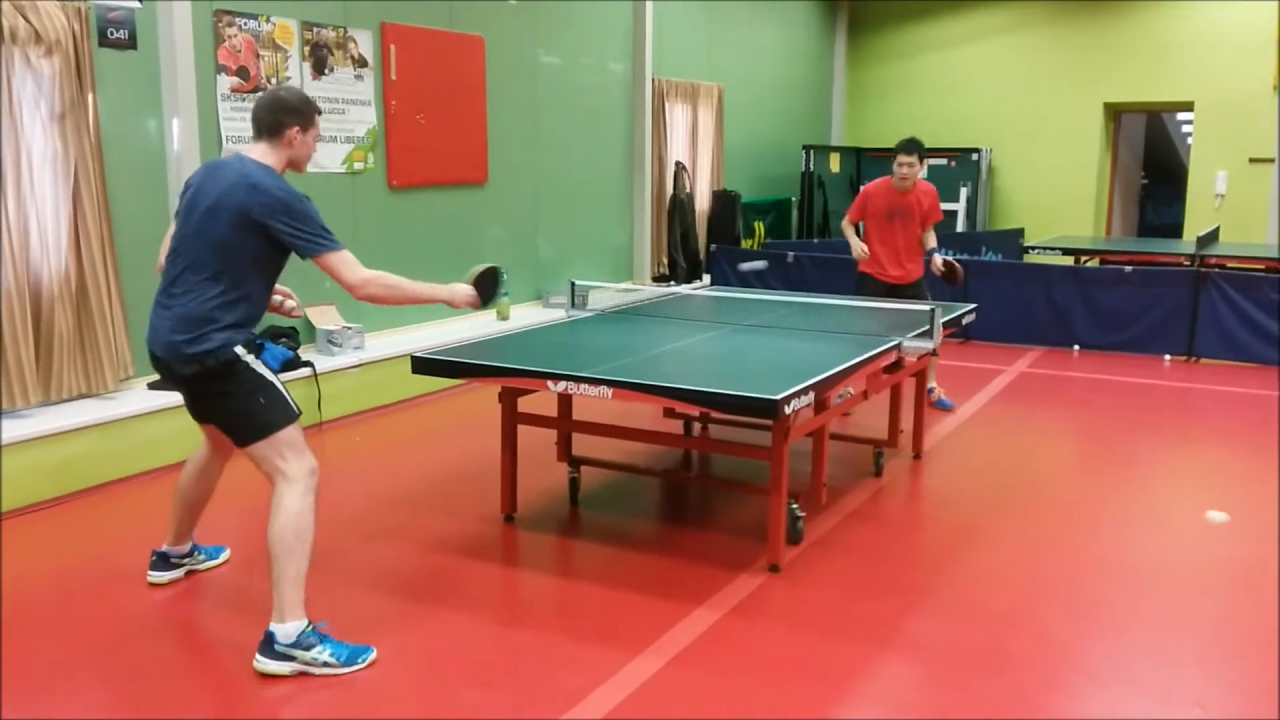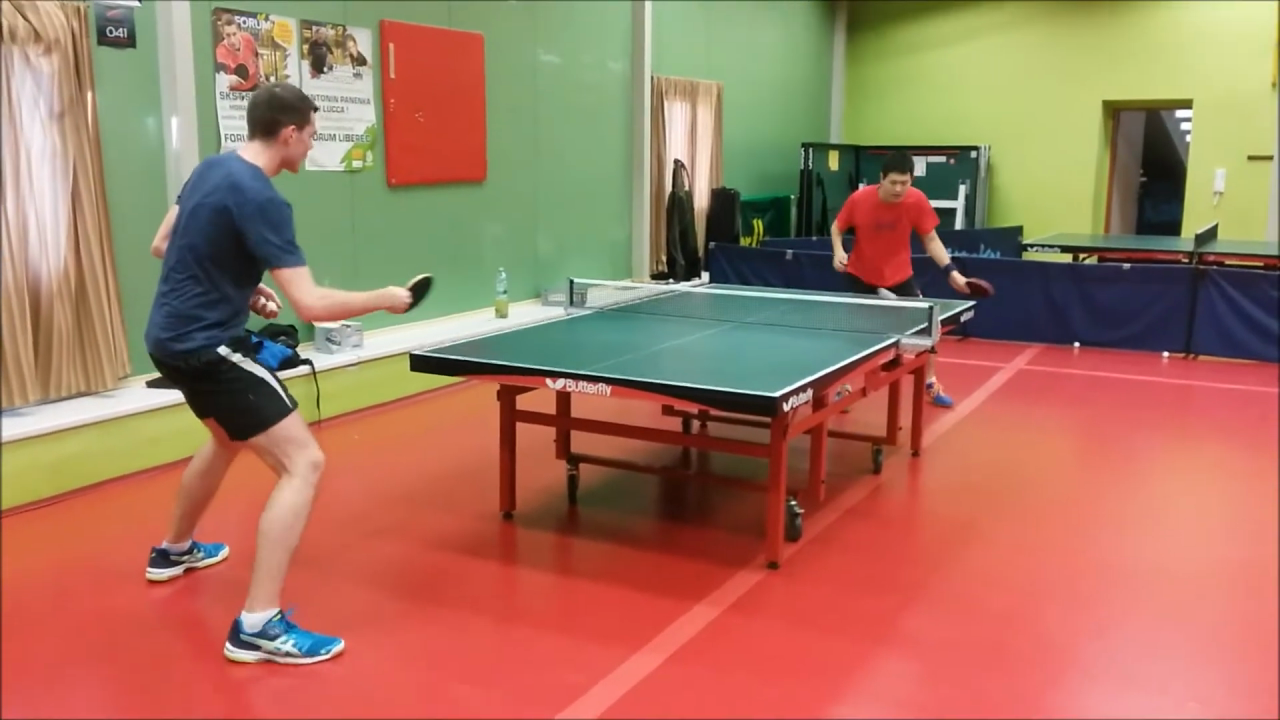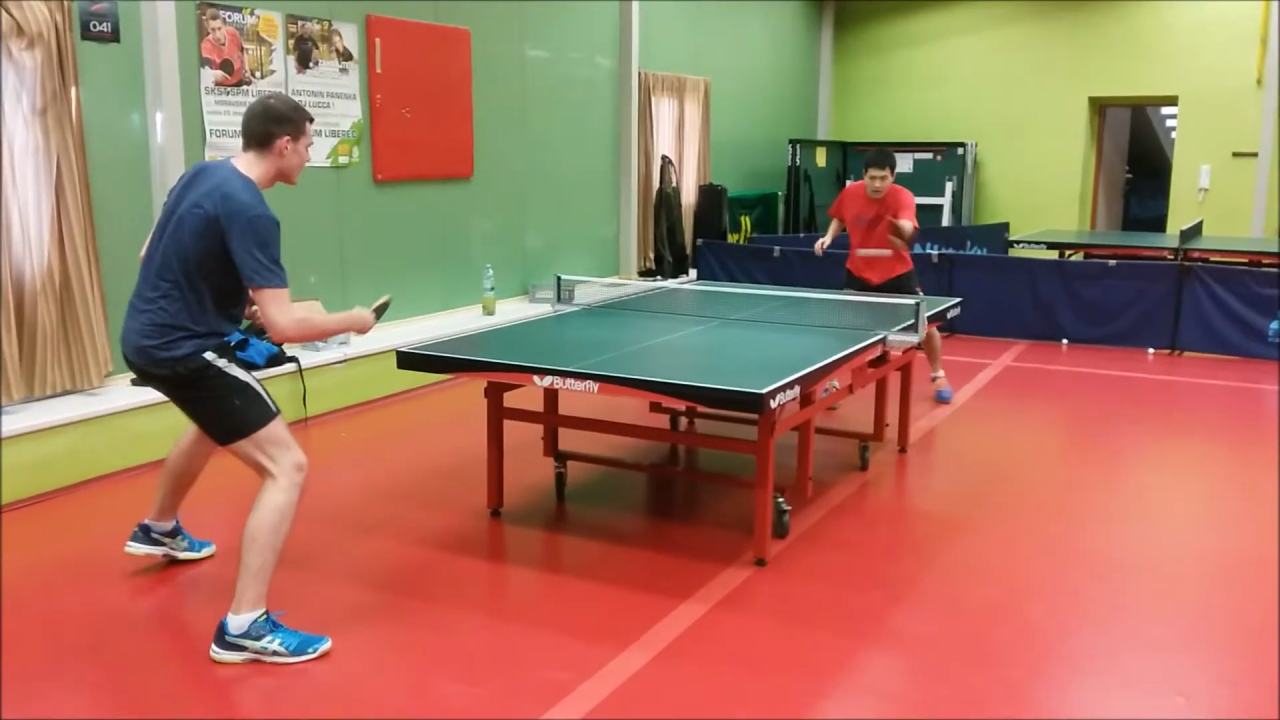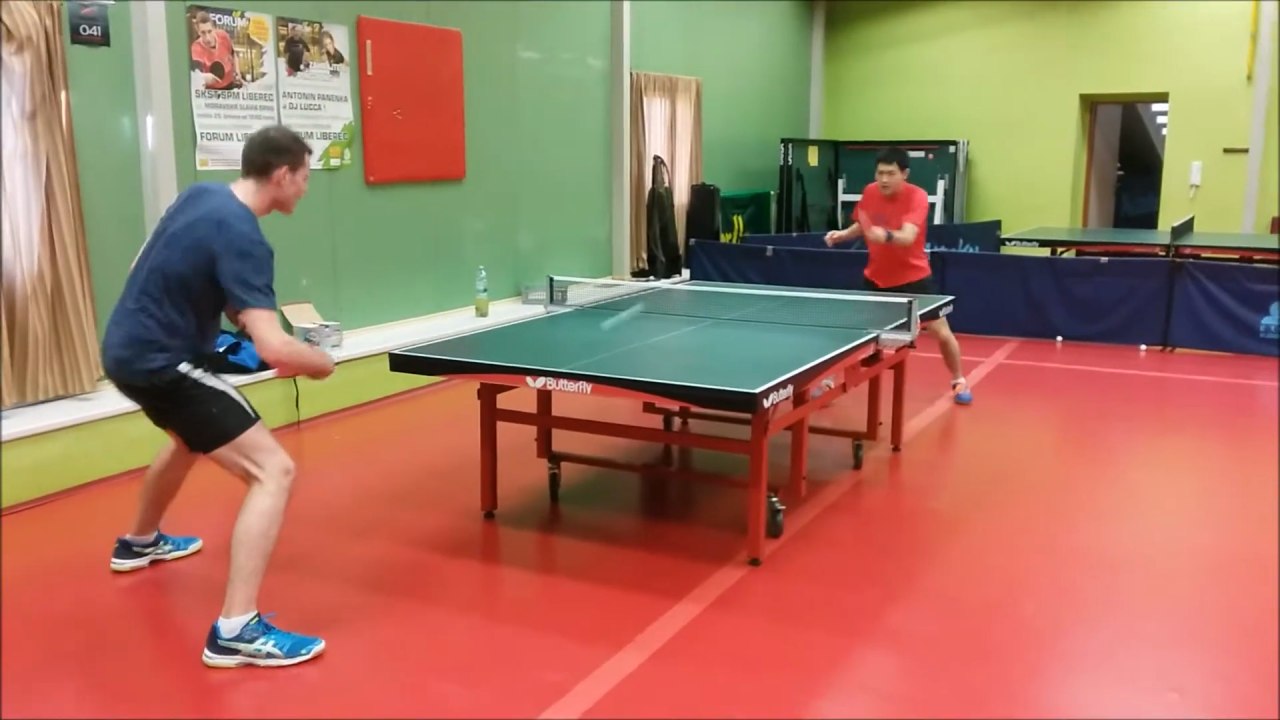
dt=0.2s
person 1, frame 1
left shoulder: (208, 173)
right shoulder: (276, 197)
left elbow: (169, 260)
right elbow: (360, 281)
right wrist: (449, 293)
left hip: (169, 338)
right hip: (211, 349)
left knee: (219, 442)
right knee: (296, 472)
left ankle: (173, 552)
right ankle: (287, 635)
person 1, frame 2
left shoulder: (211, 169)
right shoulder: (259, 199)
left elbow: (163, 245)
right elbow: (310, 306)
right wrist: (387, 298)
left hip: (171, 335)
right hip: (204, 345)
left knee: (229, 438)
right knee: (302, 463)
left ankle: (174, 550)
right ankle: (257, 624)
person 1, frame 3
left shoulder: (202, 173)
right shoulder: (249, 212)
left elbow: (154, 252)
right elbow: (283, 326)
right wrist: (353, 319)
left hip: (146, 337)
right hip: (182, 351)
left knee: (214, 426)
right knee: (286, 466)
left ankle: (157, 529)
right ankle: (242, 626)
person 1, frame 4
left shoulder: (199, 196)
right shoulder: (243, 240)
right elbow: (274, 349)
right wrist: (319, 361)
left hip: (125, 350)
right hip: (160, 364)
left knee: (193, 435)
right knee: (273, 471)
left ankle: (139, 541)
right ankle: (235, 629)
person 2, frame 1
left shoulder: (928, 193)
right shoulder: (872, 191)
left elbow: (927, 230)
right elbow: (847, 222)
left wrist: (933, 253)
right wrist: (854, 241)
left hip: (911, 276)
right hip: (873, 274)
left ankle: (932, 387)
right ankle: (847, 387)
person 2, frame 2
left shoulder: (917, 201)
right shoulder: (859, 199)
left elbow: (930, 239)
right elbow: (837, 227)
left wrist: (951, 270)
right wrist: (838, 251)
left hip: (900, 277)
right hip: (862, 277)
left ankle: (931, 383)
right ankle: (844, 386)
person 2, frame 3
left shoulder: (902, 197)
right shoulder: (850, 193)
left elbow: (907, 227)
right elbow: (839, 219)
left wrist: (902, 232)
right wrist: (829, 237)
left hip: (897, 273)
right hip: (858, 273)
left knee: (926, 326)
left ankle: (937, 376)
person 2, frame 4
left shoulder: (917, 197)
right shoulder: (870, 193)
left elbow: (908, 237)
left wrist: (885, 236)
right wrist: (842, 234)
left hip: (913, 278)
right hip: (876, 278)
left knee: (942, 334)
left ankle: (959, 382)
